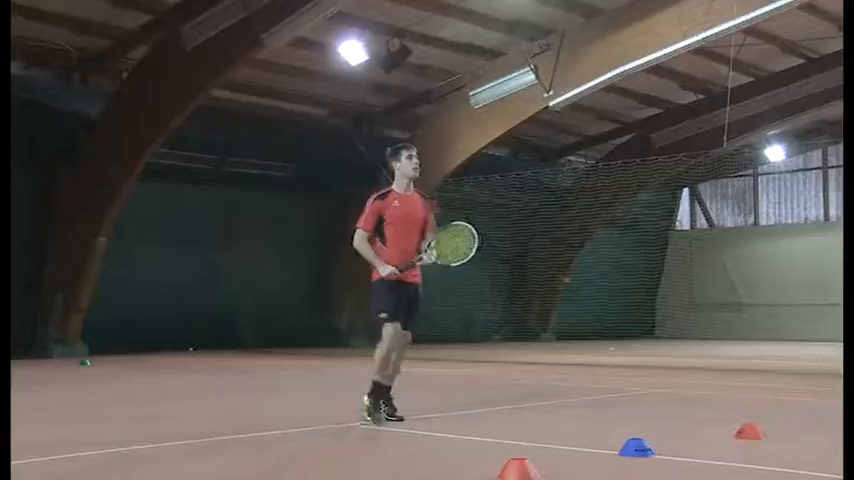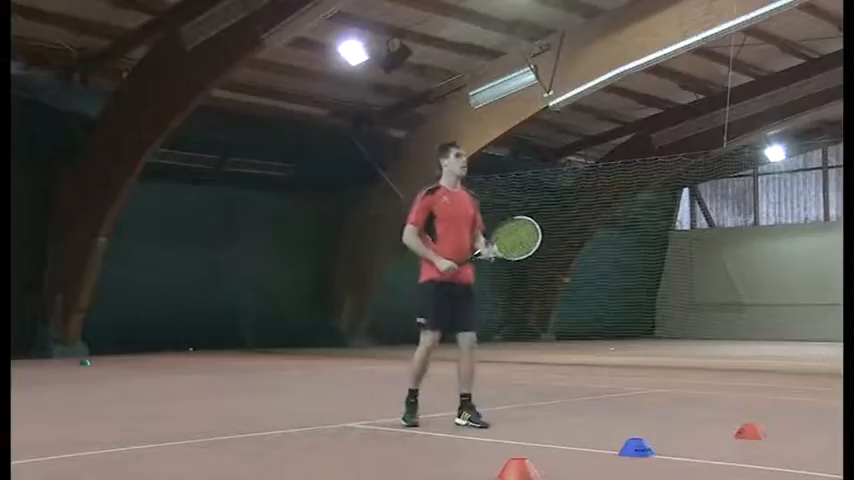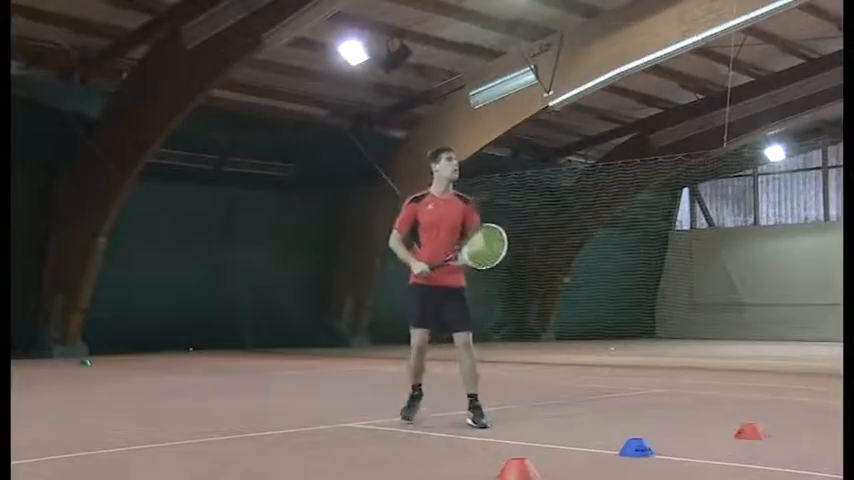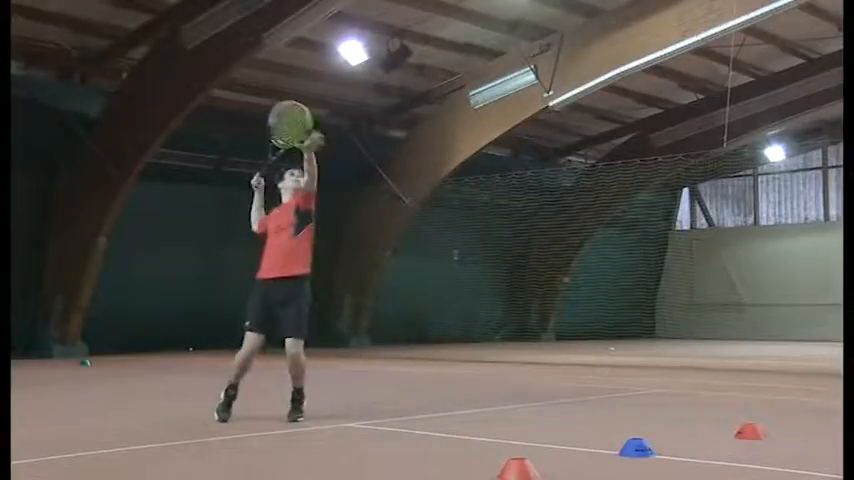
dt=1s
person 1, frame 1
left shoulder: (424, 202)
right shoulder: (380, 200)
left elbow: (428, 236)
right elbow: (359, 240)
left wrist: (427, 252)
right wrist: (380, 265)
left hip: (412, 280)
right hip: (385, 279)
left knee: (403, 340)
right knee: (392, 334)
left ankle: (381, 395)
right ankle: (375, 392)
person 1, frame 2
left shoulder: (470, 199)
right shoulder: (429, 196)
right elbow: (408, 236)
left wrist: (484, 248)
right wrist: (438, 260)
left hip: (464, 281)
right hip: (435, 280)
left knee: (468, 343)
right knee: (429, 341)
left ankle: (465, 407)
right ankle: (411, 401)
person 1, frame 3
left shoulder: (465, 204)
right shoulder: (416, 203)
right elbow: (395, 239)
right wrist: (412, 262)
left hip: (452, 285)
right hip: (422, 284)
left knee: (464, 343)
right knee: (419, 342)
left ankle: (474, 407)
right ankle: (415, 394)
person 1, frame 4
left shoulder: (304, 201)
right shoulder: (275, 214)
left elbow: (310, 180)
right elbow: (257, 226)
left wrist: (309, 152)
right wrist: (258, 191)
left hip: (295, 285)
right hip: (267, 285)
left knee: (294, 351)
right knee: (250, 348)
left ankle: (297, 398)
right ankle: (229, 394)
